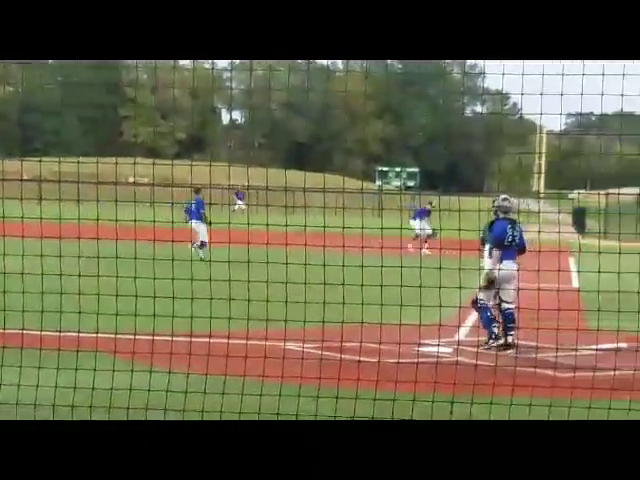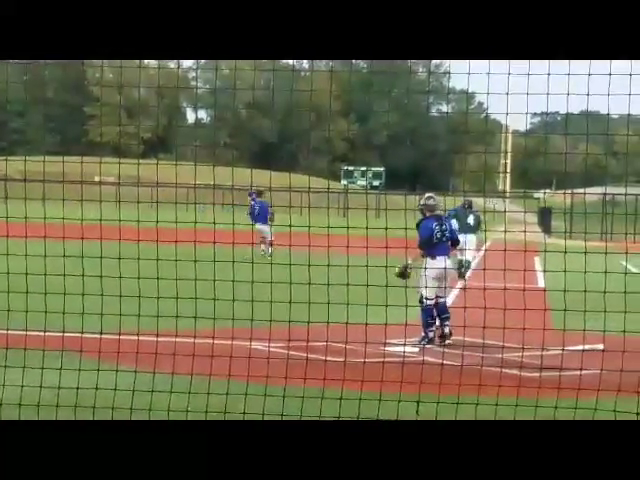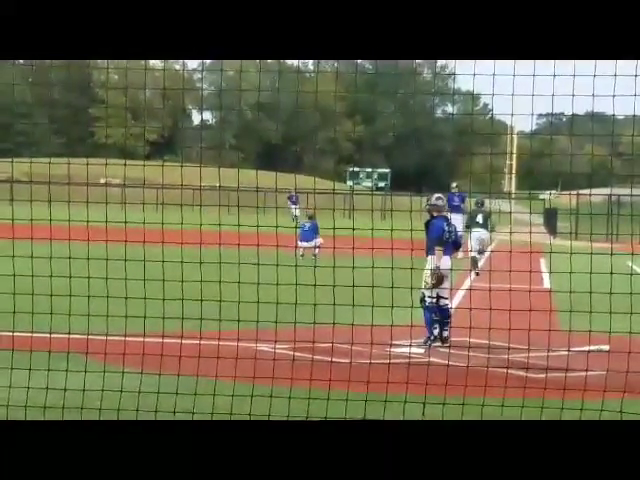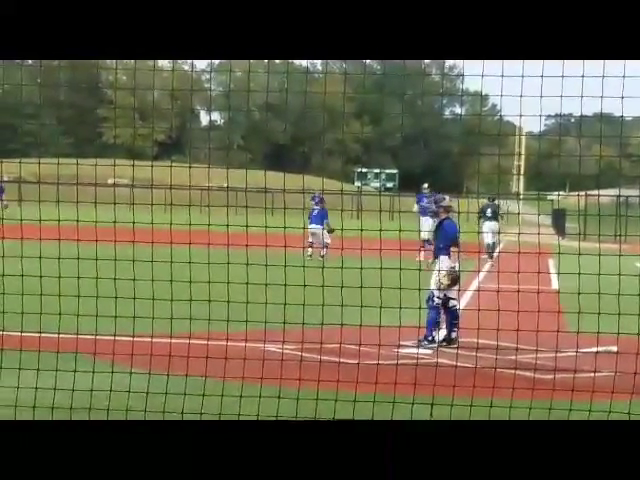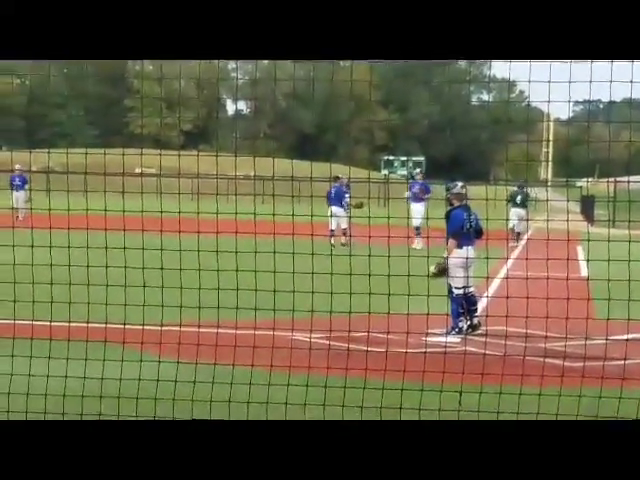
dt=0.7s
person 1, frame 1
left shoulder: (498, 224)
right shoulder: (517, 226)
left elbow: (497, 248)
right elbow: (522, 249)
left wrist: (492, 269)
left hip: (497, 267)
right hip: (512, 267)
left knee: (481, 302)
right knee: (508, 305)
left ankle: (494, 335)
right ankle: (510, 340)
person 1, frame 2
left shoulder: (426, 224)
right shoulder: (446, 221)
left elbow: (422, 247)
right elbow: (455, 243)
left wrist: (409, 263)
left hip: (432, 264)
right hip: (446, 263)
left knee: (427, 301)
right knee: (441, 300)
left ankle: (429, 336)
right ankle: (446, 333)
person 1, frame 3
left shoulder: (435, 223)
right shoulder: (449, 223)
left elbow: (438, 245)
right elbow: (457, 245)
left wrist: (436, 266)
left hip: (436, 262)
right hip: (446, 263)
left knee: (427, 299)
right knee: (443, 301)
left ankle: (433, 335)
right ankle: (444, 336)
person 1, frame 4
left shoulder: (448, 224)
right shoulder: (444, 224)
left elbow: (454, 246)
left wrist: (453, 267)
right wrist: (435, 260)
left hip: (445, 264)
right hip: (443, 264)
left knee: (434, 300)
right knee: (450, 302)
left ankle: (431, 338)
right ankle: (451, 336)
person 1, frame 5
left shoulder: (455, 213)
right shoulder: (471, 213)
left elbow: (453, 238)
right elbow: (479, 234)
left wrist: (446, 257)
left hip: (458, 253)
right hip: (470, 252)
left knee: (456, 291)
right knee: (468, 289)
left ankle: (459, 327)
right ankle: (474, 322)
